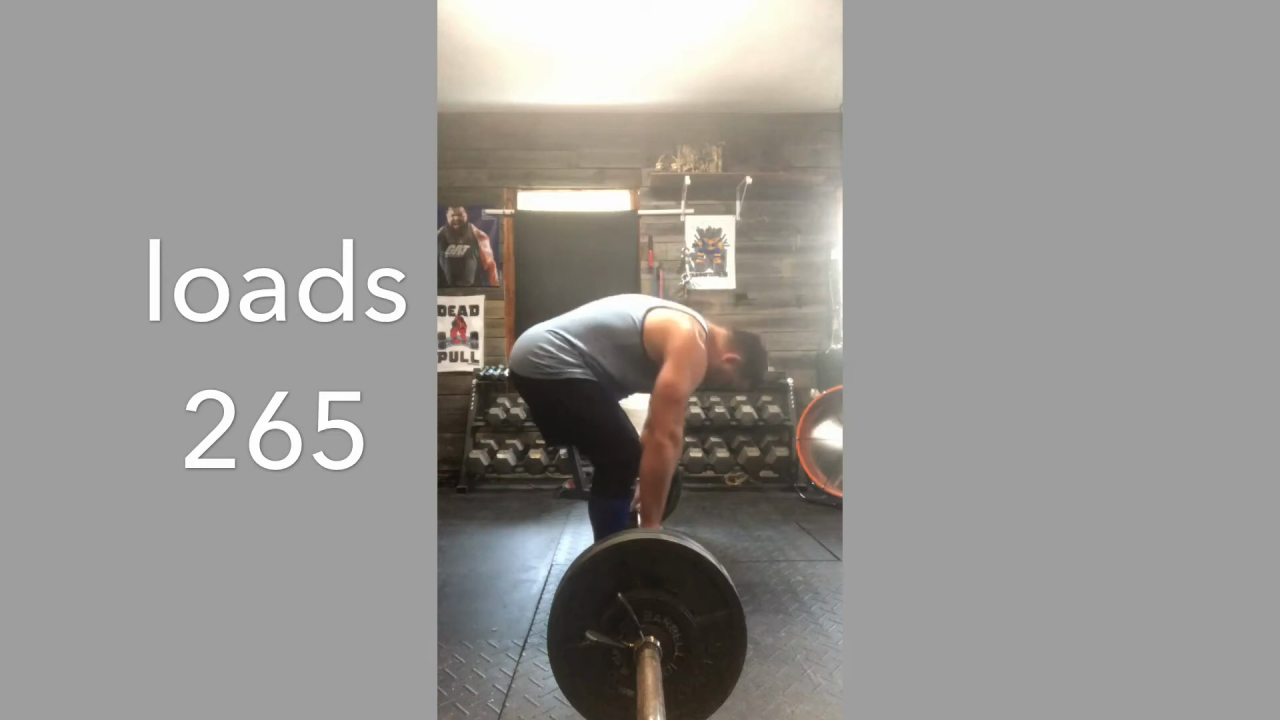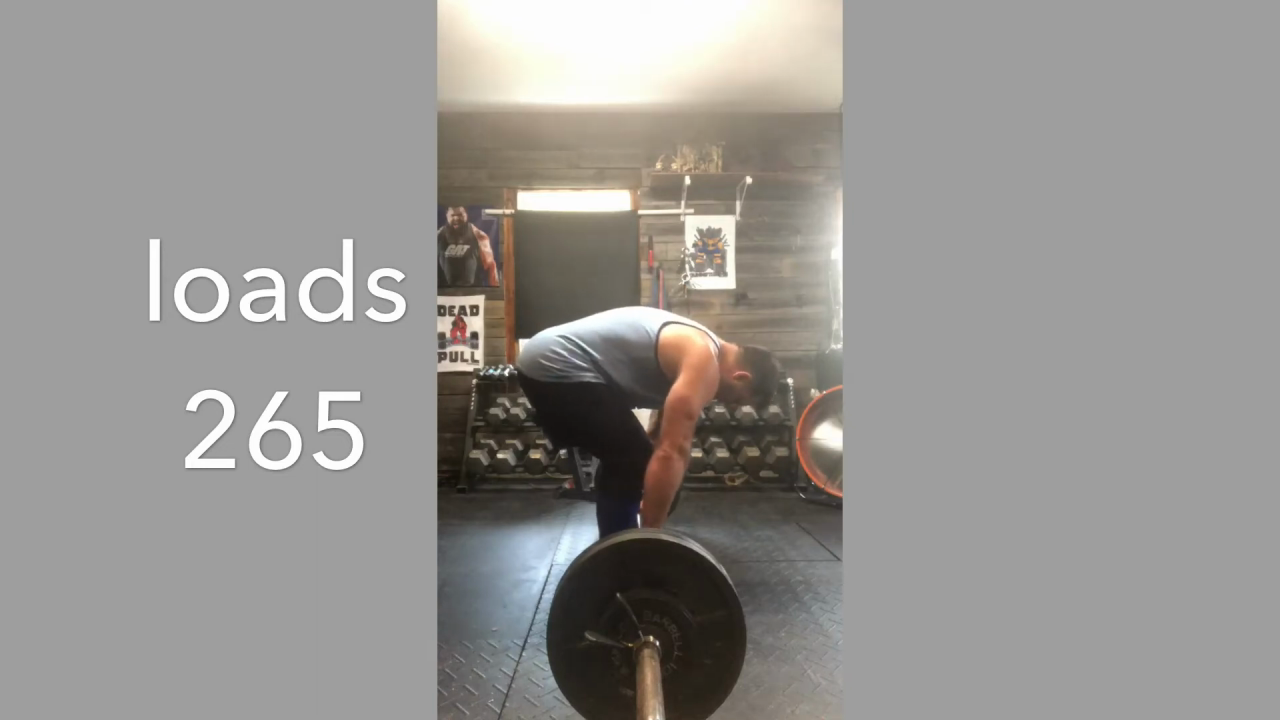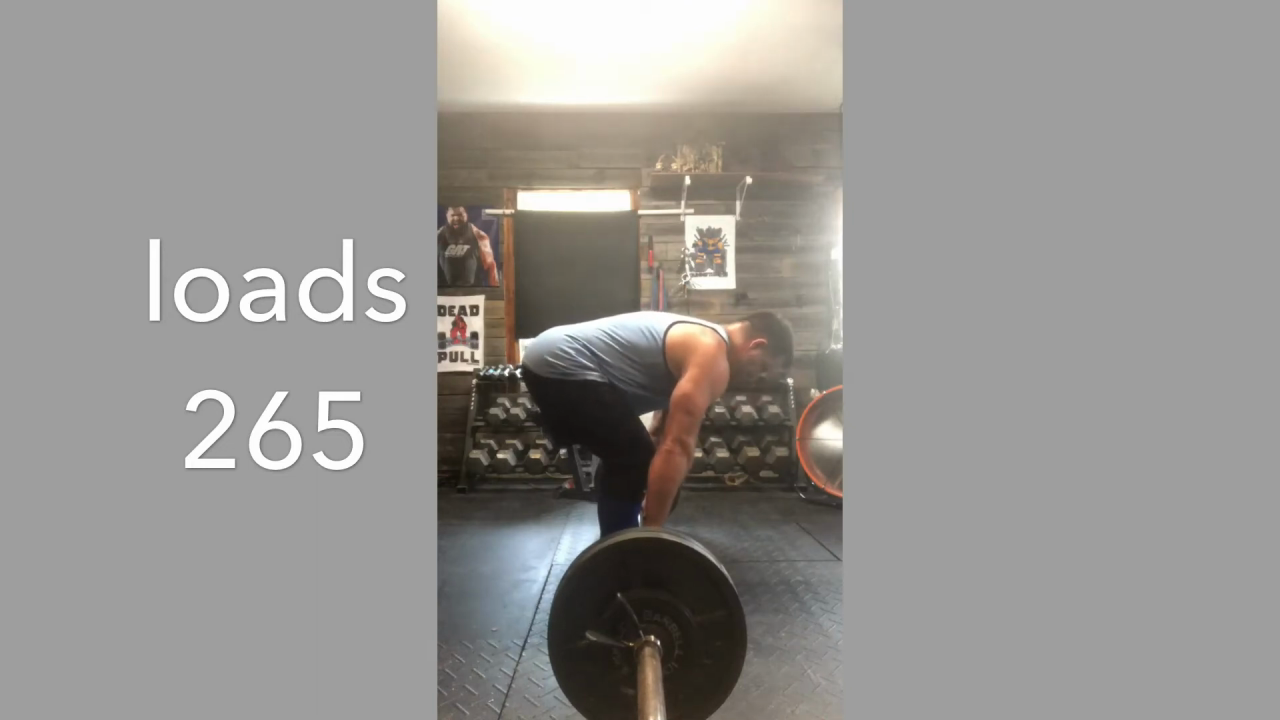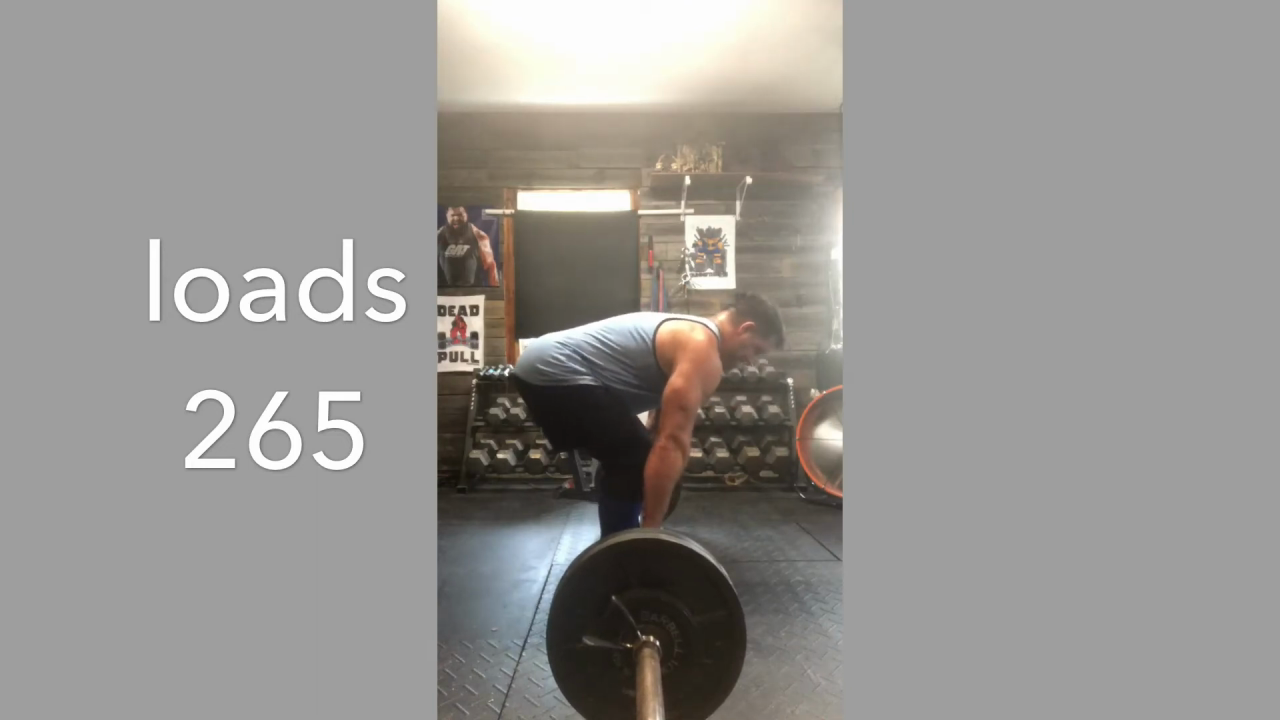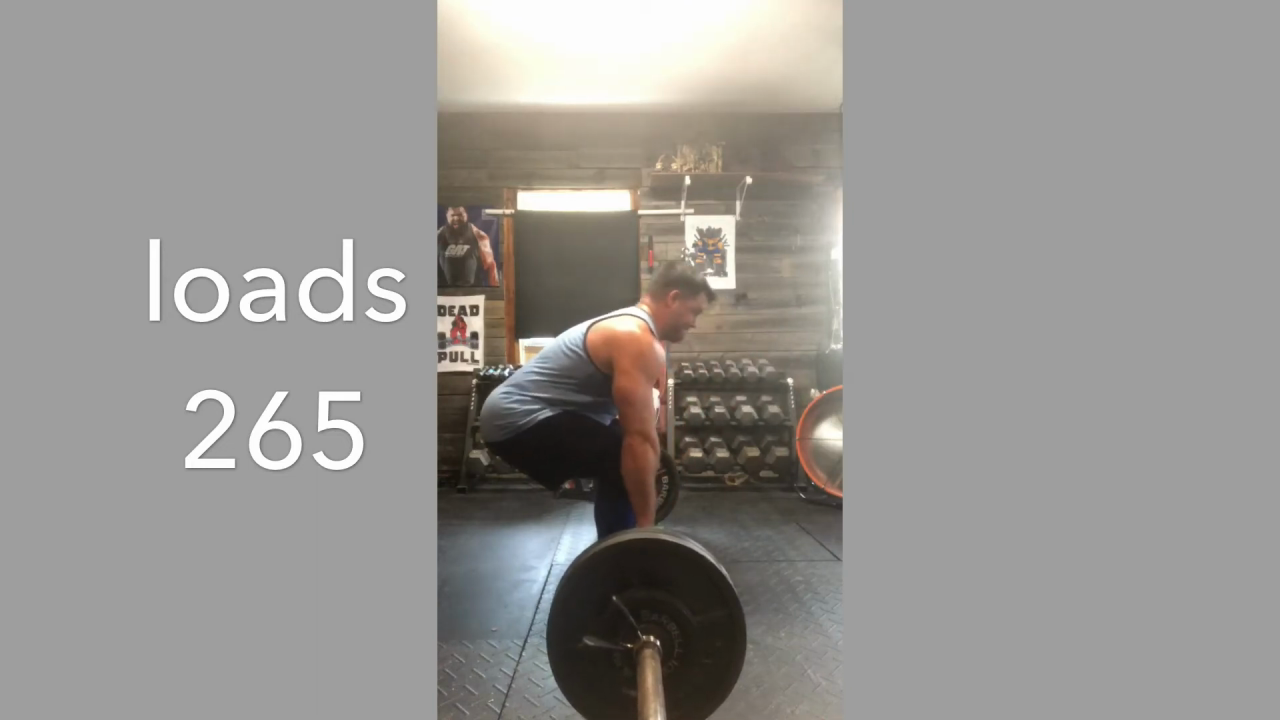
dt=1s
person 1, frame 1
left shoulder: (688, 331)
right shoulder: (691, 345)
left elbow: (656, 428)
right elbow: (666, 437)
left wrist: (646, 487)
right wrist: (651, 521)
left hip: (537, 357)
right hip: (547, 364)
left knee: (618, 457)
right knee: (620, 459)
person 1, frame 2
left shoulder: (696, 346)
right shoulder: (704, 362)
left elbow: (660, 440)
right elbow: (672, 452)
left wrist: (647, 496)
left hip: (542, 359)
right hip: (556, 367)
left knee: (623, 458)
right knee: (631, 461)
person 1, frame 3
left shoulder: (701, 339)
right shoulder: (712, 356)
left elbow: (665, 437)
right elbow: (677, 447)
right wrist: (652, 529)
left hip: (547, 359)
right hip: (562, 366)
left knee: (626, 459)
right knee: (634, 462)
person 1, frame 4
left shoulder: (691, 333)
right shoulder: (703, 351)
left elbow: (661, 434)
right elbow: (672, 443)
right wrist: (650, 528)
left hip: (542, 365)
right hip: (553, 372)
left knee: (626, 459)
right knee: (634, 461)
person 1, frame 5
left shoulder: (630, 326)
right shoulder: (639, 341)
left elbow: (635, 431)
right elbow: (640, 439)
right wrist: (645, 525)
left hip: (515, 412)
right hip: (517, 420)
left knee: (617, 462)
right knee: (622, 466)
